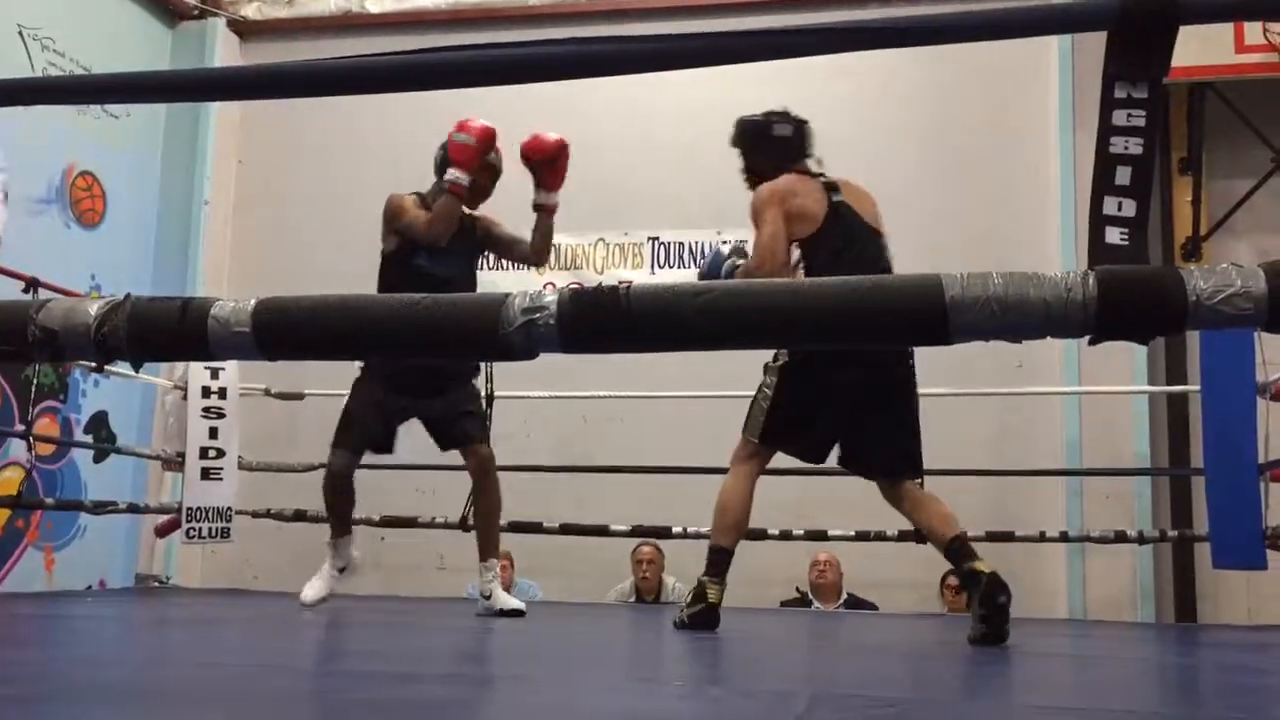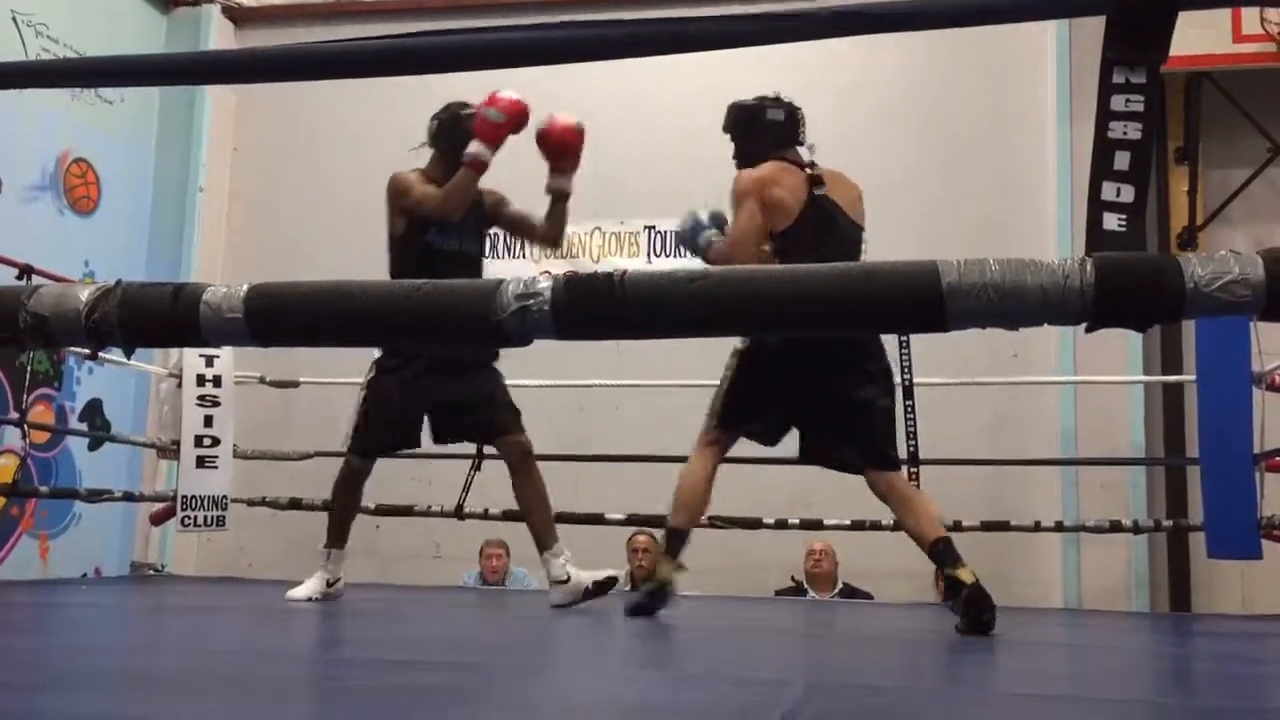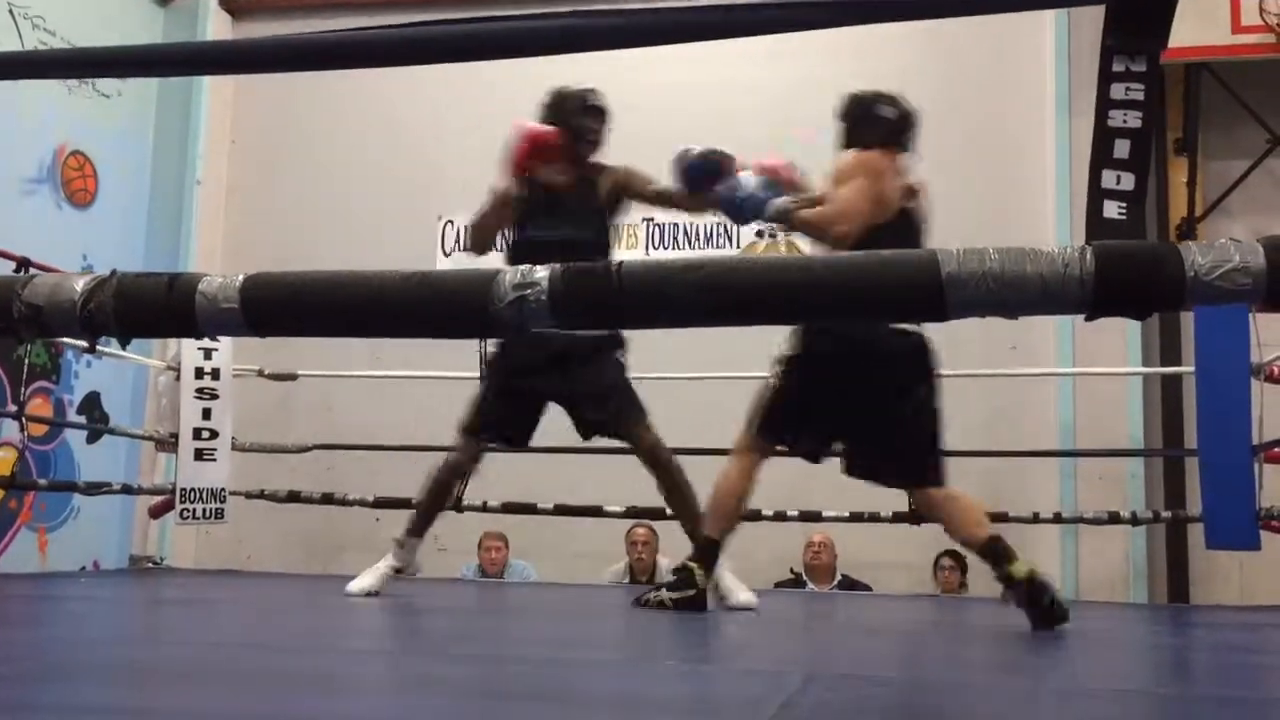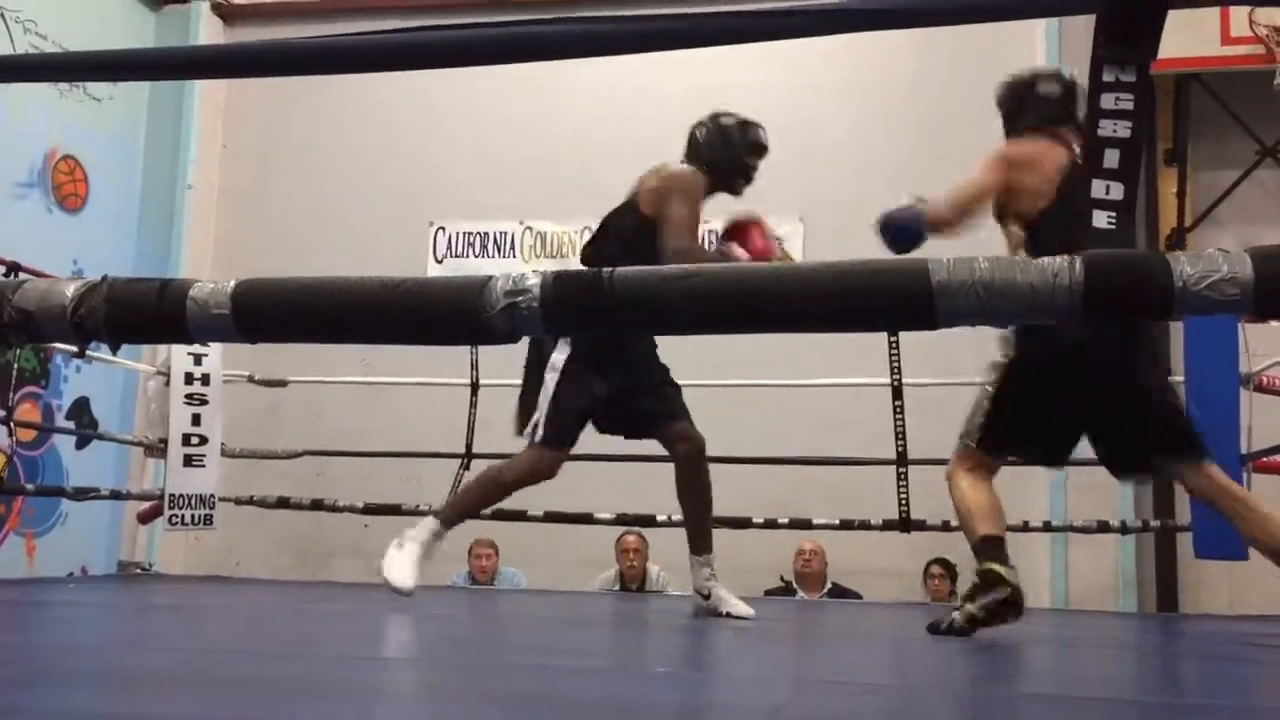
dt=0.4s
person 1, frame 1
left shoulder: (773, 194)
right shoulder: (857, 194)
left elbow: (766, 276)
left wrist: (731, 269)
left hip: (822, 340)
right hip: (886, 340)
left knee: (747, 460)
right knee: (900, 483)
left ankle: (709, 592)
right ankle: (981, 579)
person 1, frame 2
left shoulder: (756, 180)
right shoulder: (847, 188)
left elbow: (739, 262)
left wrist: (702, 238)
left hip: (785, 334)
right hip: (852, 335)
left knee: (710, 448)
right knee: (885, 473)
left ankle: (663, 572)
right ankle: (962, 581)
person 1, frame 3
left shoulder: (857, 166)
right shoulder: (911, 191)
left elbow: (840, 228)
left wrist: (779, 209)
left hip: (842, 336)
right hip: (902, 345)
left knee: (750, 454)
right knee: (929, 489)
left ankle: (692, 578)
right ankle: (1023, 580)
person 1, frame 4
left shoulder: (1016, 156)
left elbow: (950, 212)
left wrist: (922, 215)
left hip: (1054, 336)
right hip: (1123, 333)
left knee: (969, 465)
right knee: (1199, 475)
left ankle: (996, 579)
person 2, frame 1
left shoulder: (481, 227)
right shoulder: (401, 207)
left elbow: (535, 257)
right elbow: (432, 233)
left wrist: (547, 196)
right wrist: (459, 176)
left hip: (450, 365)
right hip: (390, 362)
left knee: (482, 460)
right knee: (340, 464)
left ankle: (490, 583)
right ankle: (339, 556)
person 2, frame 2
left shoulder: (485, 199)
right shoulder: (405, 186)
left elbow: (549, 237)
right elbow: (450, 210)
left wrist: (562, 178)
right wrist: (482, 150)
left hip: (469, 352)
right hip: (409, 351)
left knee: (518, 450)
right knee: (356, 464)
left ankle: (561, 573)
right ankle: (330, 571)
person 2, frame 3
left shoulder: (607, 182)
right shoulder: (525, 183)
left elbow: (681, 200)
right elbow: (477, 243)
right wrist: (512, 183)
left hip: (589, 344)
right hip: (526, 342)
left knee: (650, 446)
right knee: (465, 457)
left ankle: (713, 567)
right ankle: (400, 556)
person 2, frame 4
left shoulder: (684, 206)
right shoulder: (678, 179)
right elbow: (680, 257)
left wrist: (723, 261)
right wrist: (740, 263)
left hip: (625, 338)
right hip: (581, 332)
left knee: (689, 447)
right knee: (541, 461)
left ankle: (704, 583)
right ankle: (420, 538)
